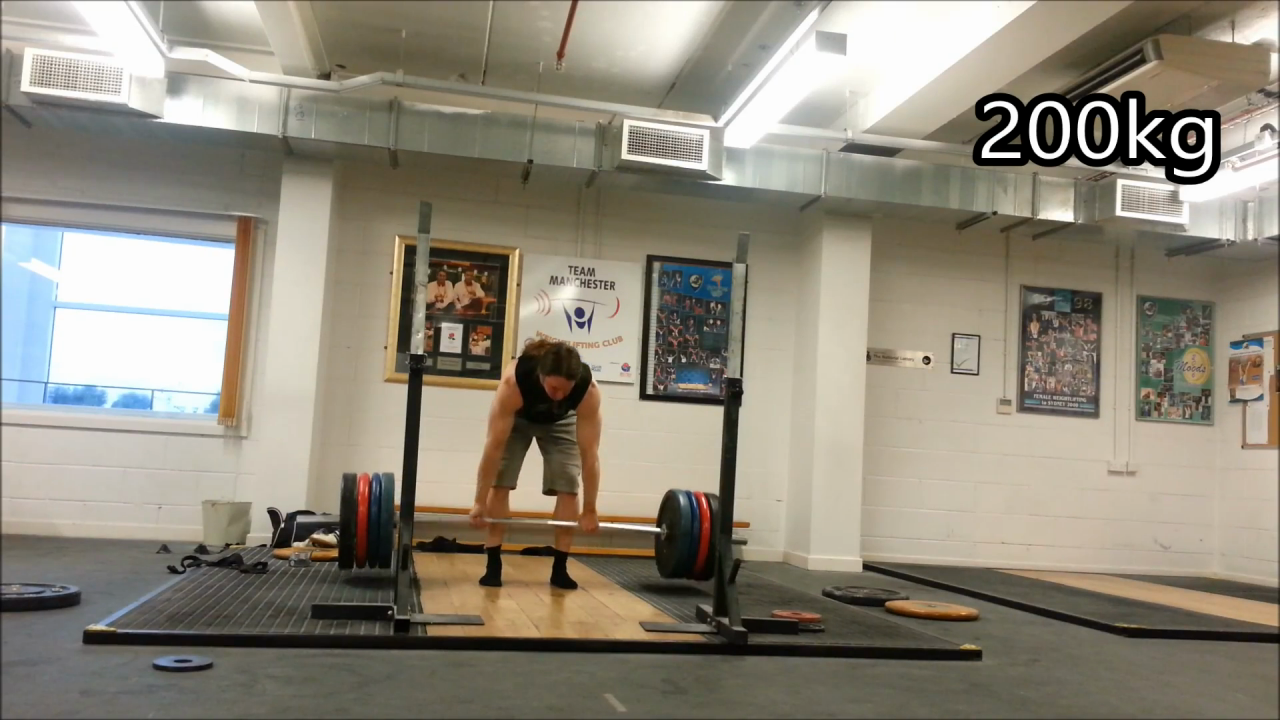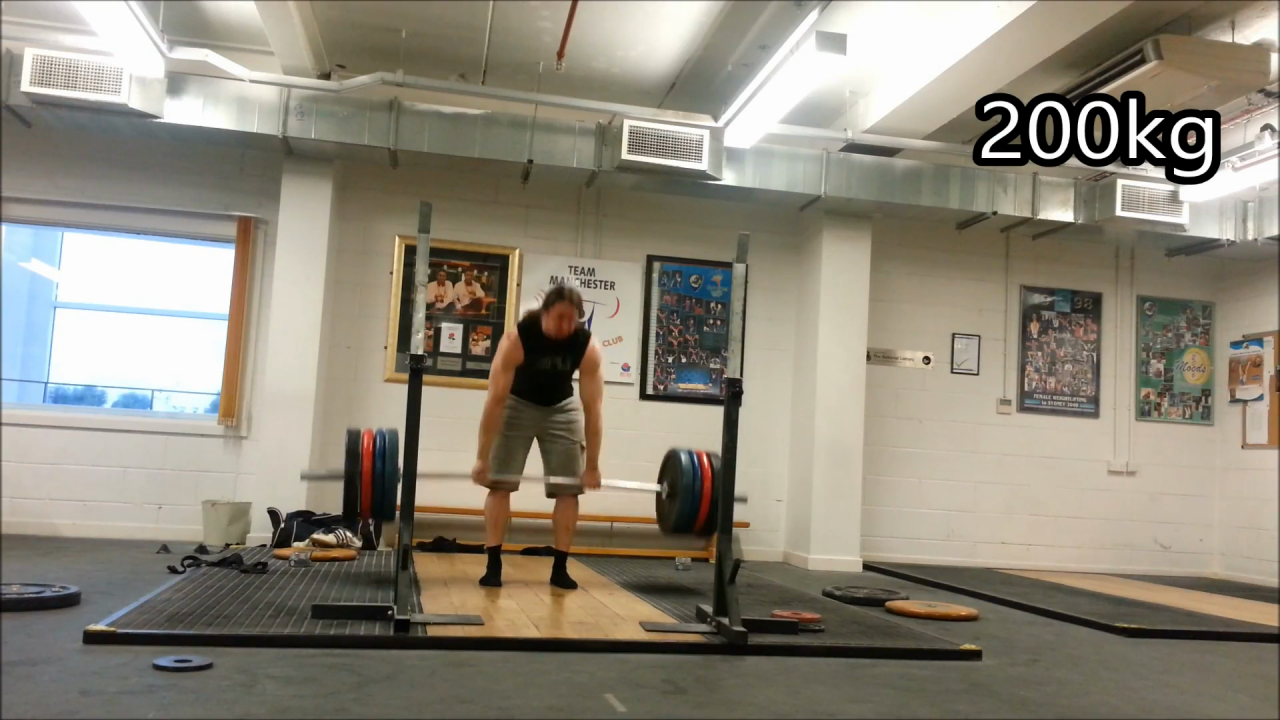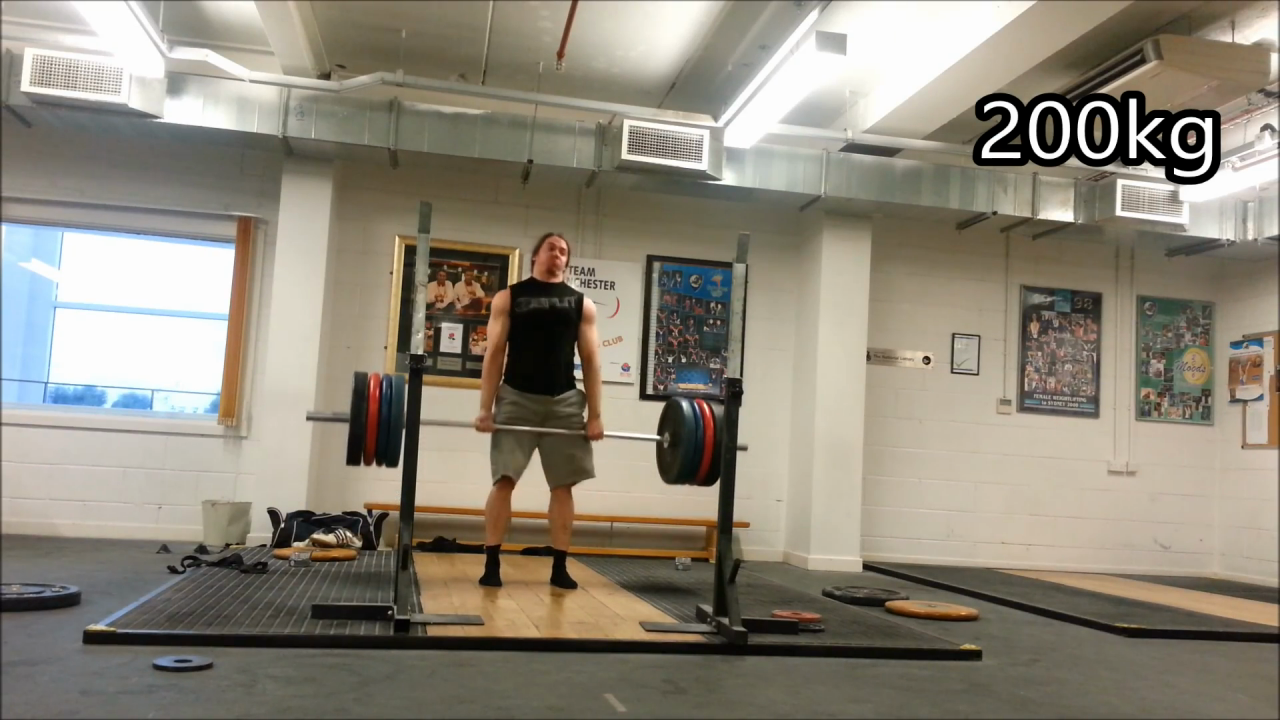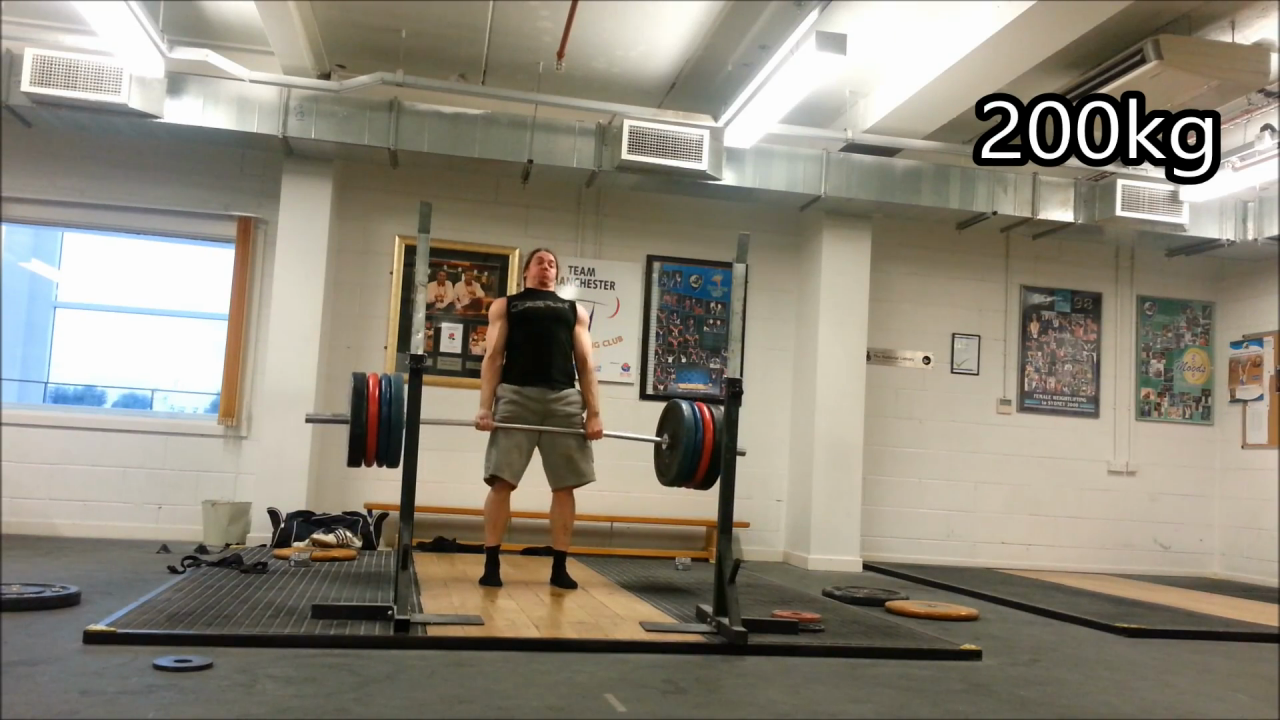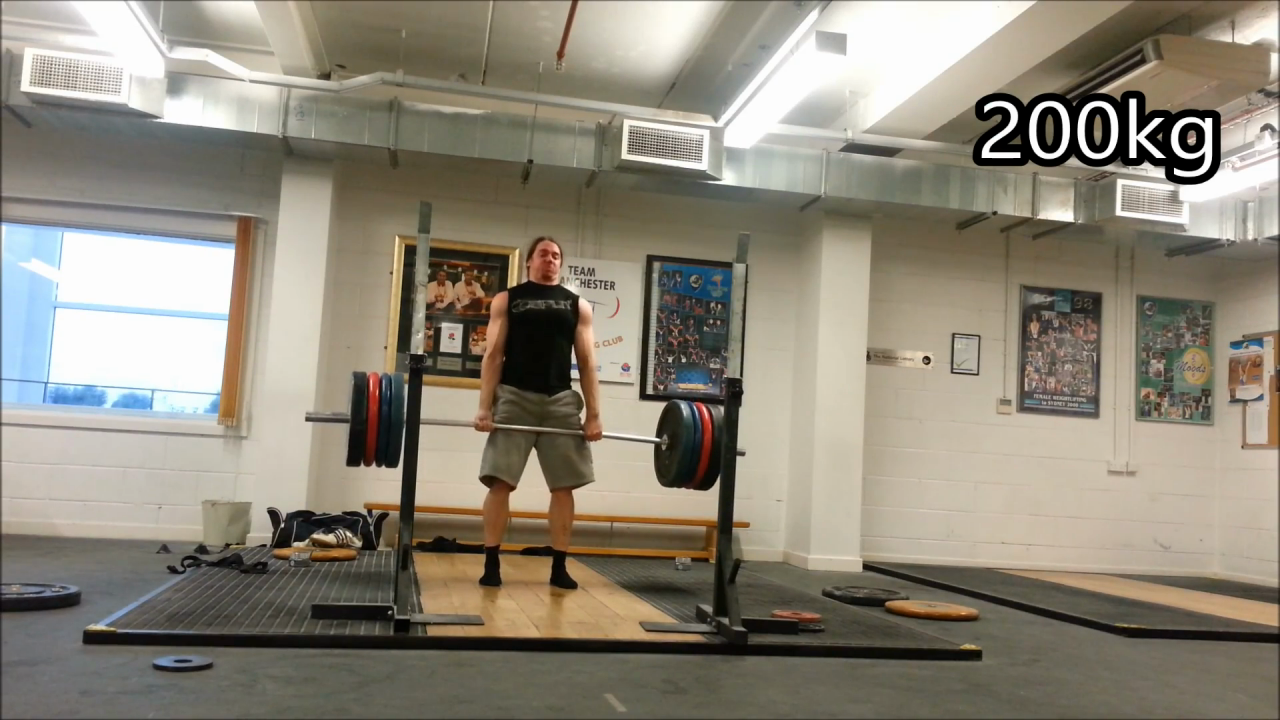
dt=0.3s
person 1, frame 1
left shoulder: (588, 391)
right shoulder: (514, 381)
left elbow: (589, 454)
right elbow: (494, 446)
left wrist: (589, 510)
right wrist: (480, 503)
left hip: (561, 422)
right hip: (518, 417)
left knee: (568, 487)
right knee: (500, 483)
left ankle: (560, 569)
right ankle: (493, 566)
person 1, frame 2
left shoulder: (588, 347)
right shoulder: (516, 340)
left elbow: (593, 409)
right elbow: (495, 400)
left wrist: (592, 467)
right wrist: (482, 459)
left hip: (562, 409)
right hip: (517, 404)
left knee: (569, 487)
right knee: (500, 483)
left ankle: (560, 568)
right ankle: (493, 565)
person 1, frame 3
left shoulder: (581, 303)
right shoulder: (509, 297)
left elbow: (590, 360)
right elbow: (494, 354)
left wrist: (594, 414)
right wrist: (486, 407)
left hip: (565, 401)
right hip: (517, 398)
left knee: (563, 485)
right knee: (504, 480)
left ankle: (559, 567)
right ankle: (491, 565)
person 1, frame 4
left shoulder: (574, 310)
right shoulder: (505, 305)
left elbow: (584, 362)
right elbow: (493, 356)
left wrist: (593, 413)
right wrist: (485, 406)
left hip: (565, 400)
right hip: (516, 396)
left knee: (565, 486)
right knee: (501, 482)
left ankle: (559, 568)
right ankle: (491, 565)
person 1, frame 5
left shoulder: (578, 305)
right shoulder: (507, 300)
left elbow: (587, 362)
right elbow: (493, 355)
left wrist: (593, 415)
right wrist: (485, 407)
left hip: (561, 402)
right hip: (514, 398)
left knee: (565, 486)
right knee: (499, 483)
left ankle: (559, 568)
right ankle: (491, 566)
